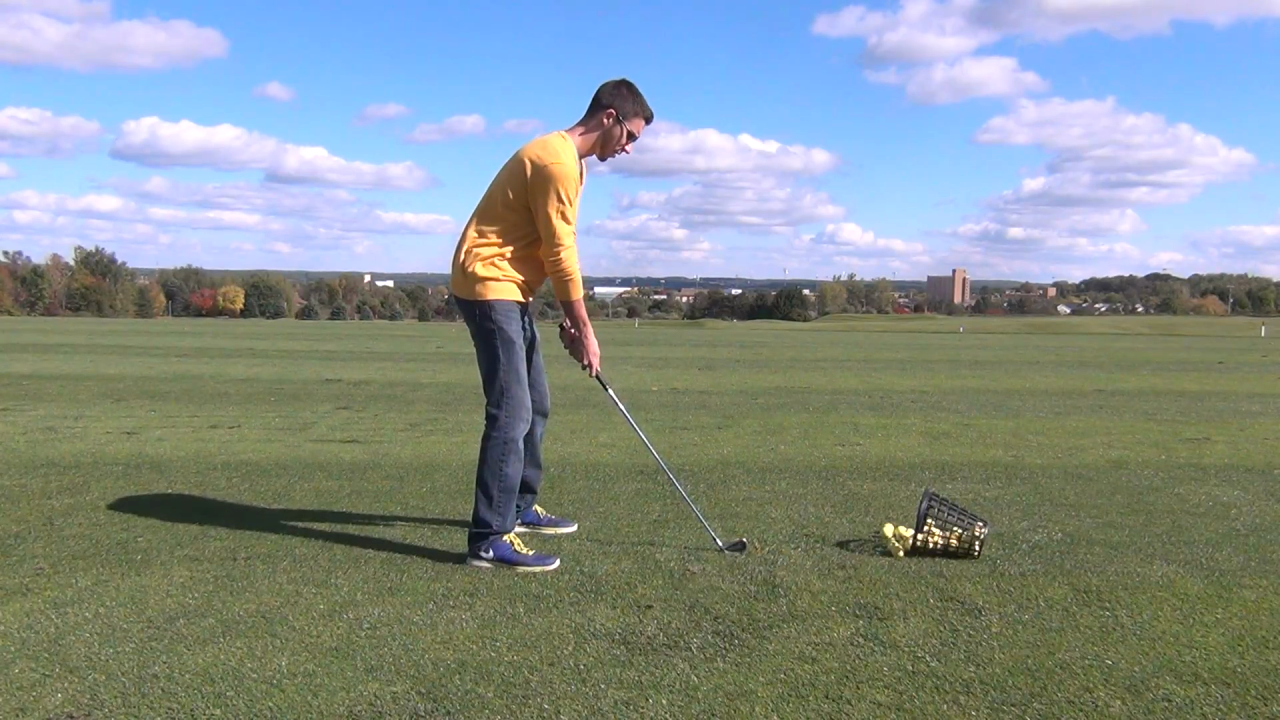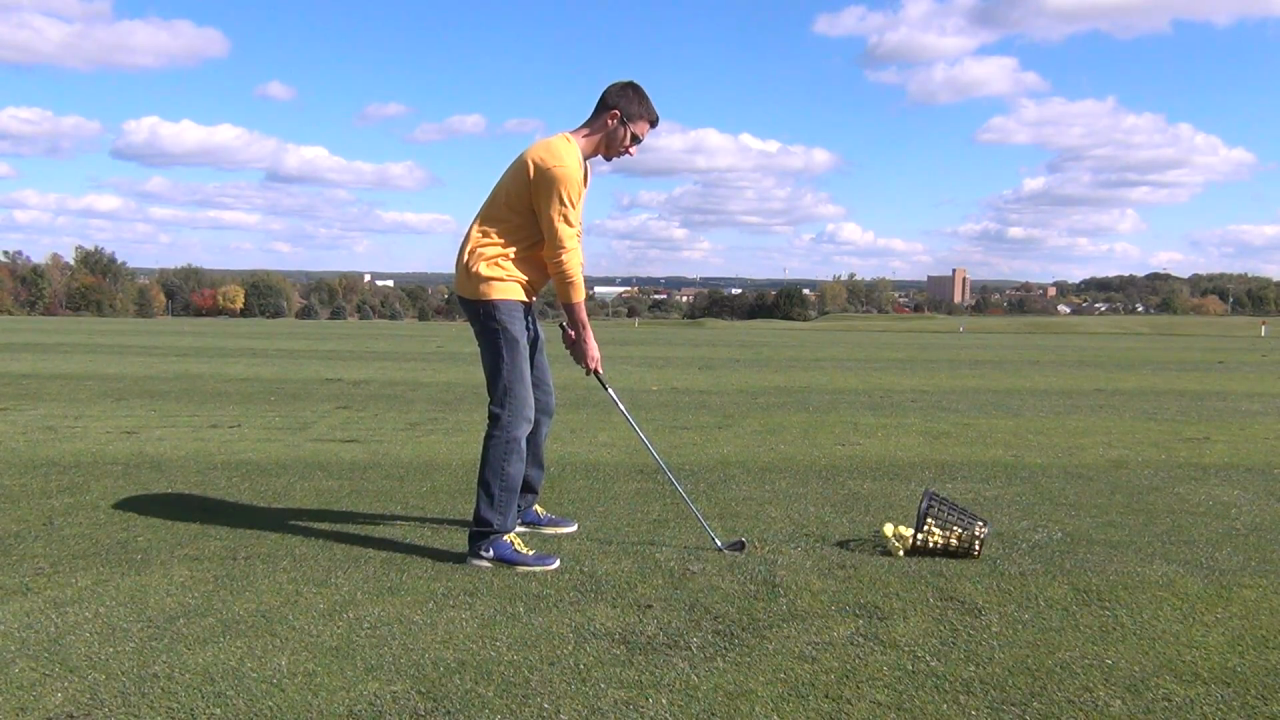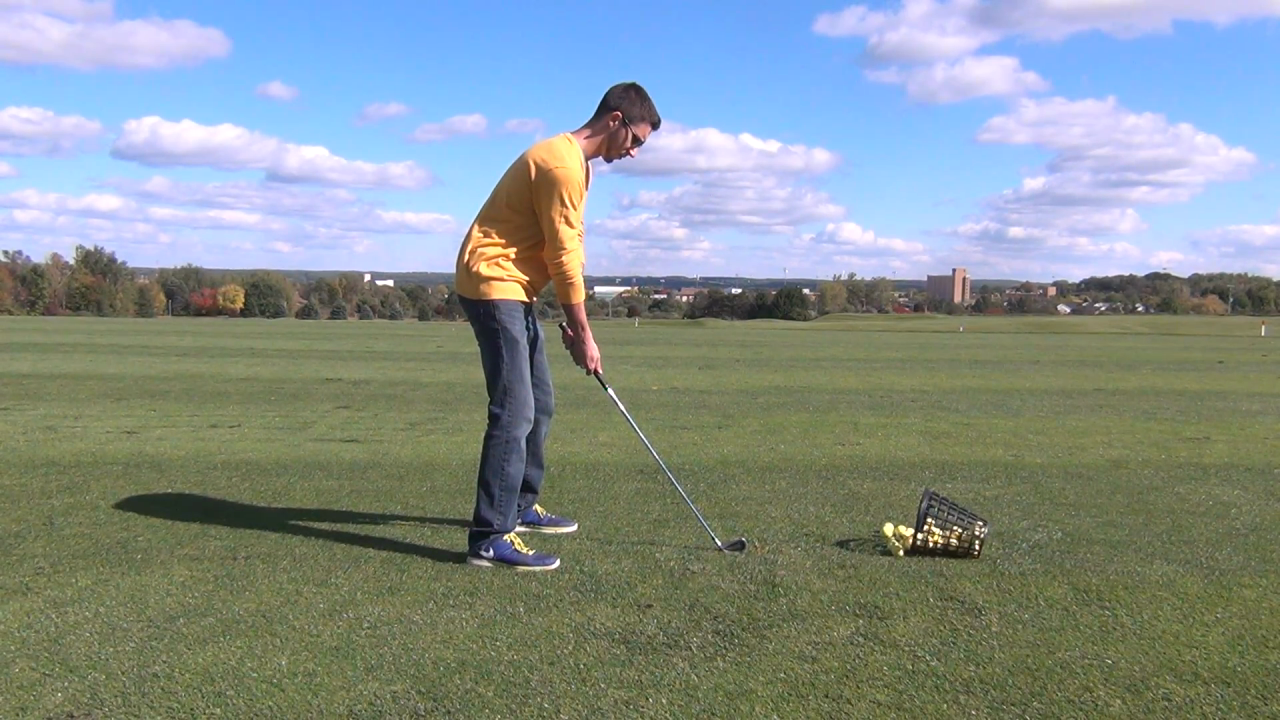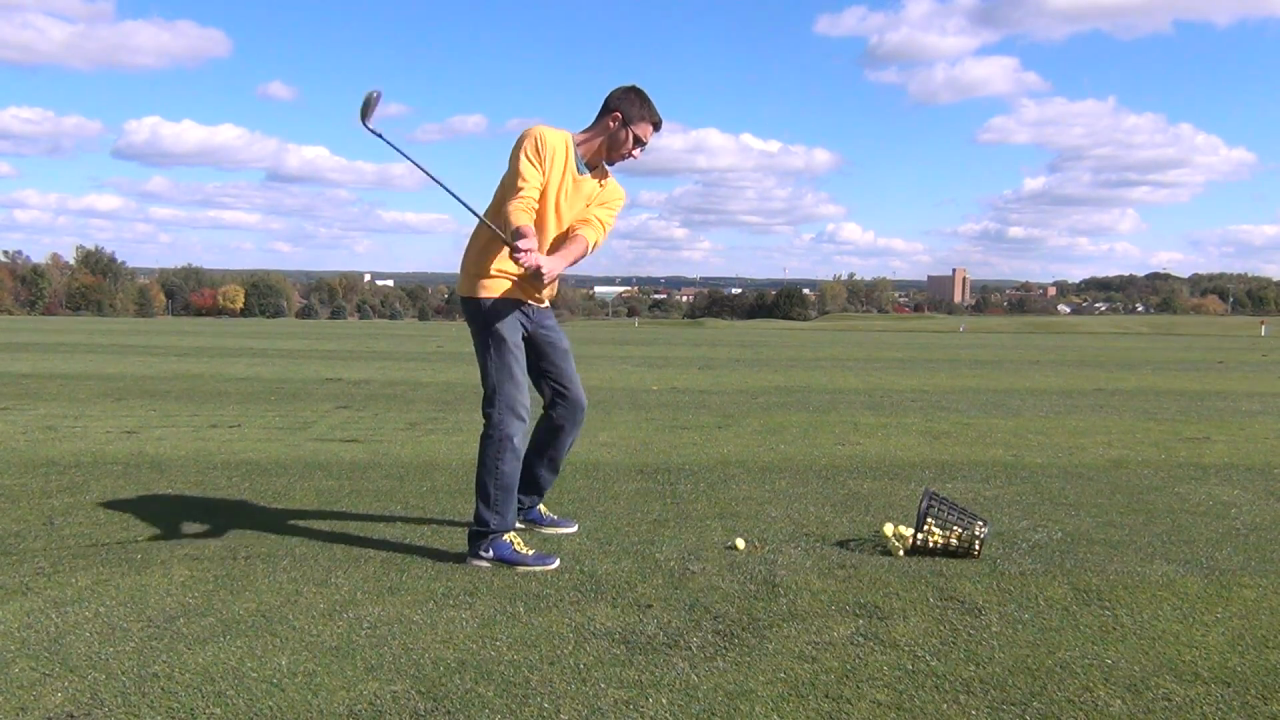
dt=1s
person 1, frame 1
left shoulder: (574, 163)
right shoulder: (555, 160)
left elbow: (563, 249)
right elbow: (559, 254)
left wrist: (572, 321)
right wrist: (585, 331)
left hip: (510, 289)
right hip: (490, 285)
left knee: (534, 405)
right knee: (512, 412)
left ankle: (520, 507)
right ankle: (490, 538)
person 1, frame 2
left shoulder: (574, 161)
right shoulder: (560, 162)
left elbow: (567, 249)
right elbow: (562, 255)
left wrist: (575, 325)
right wrist: (584, 333)
left hip: (512, 289)
right hip: (493, 285)
left knee: (539, 404)
right knee: (515, 412)
left ankle: (520, 506)
right ankle: (490, 537)
person 1, frame 3
left shoulder: (575, 162)
right shoulder: (561, 164)
left elbow: (570, 248)
right elbow: (562, 256)
left wrist: (575, 325)
right wrist: (583, 333)
left hip: (514, 289)
right hip: (494, 284)
left knee: (539, 404)
right knee: (515, 412)
left ankle: (520, 506)
right ankle: (490, 537)
person 1, frame 4
left shoulder: (610, 190)
right shoulder: (543, 141)
left elbow: (584, 237)
right elbow: (519, 202)
left wrist: (552, 264)
right wrist: (523, 239)
left hip: (533, 298)
right hip: (492, 287)
left knee: (569, 403)
right knee: (510, 410)
left ankle: (525, 502)
right ankle: (490, 536)
